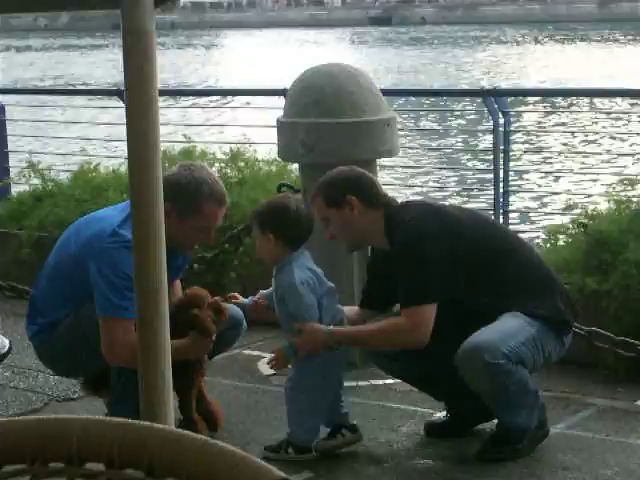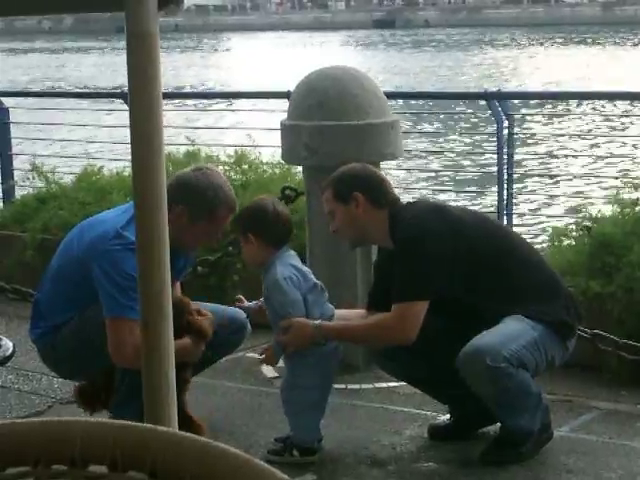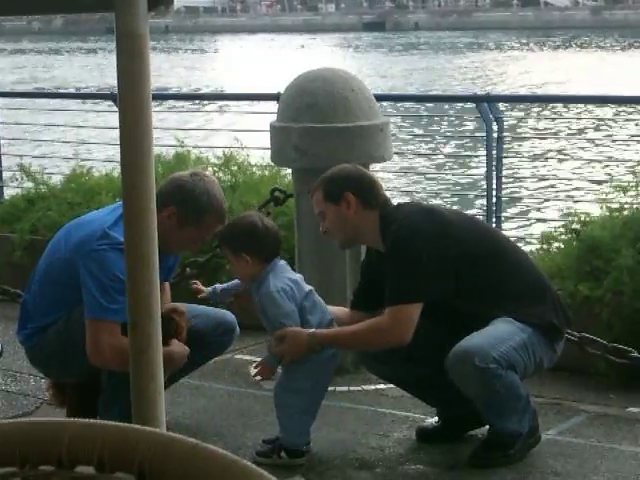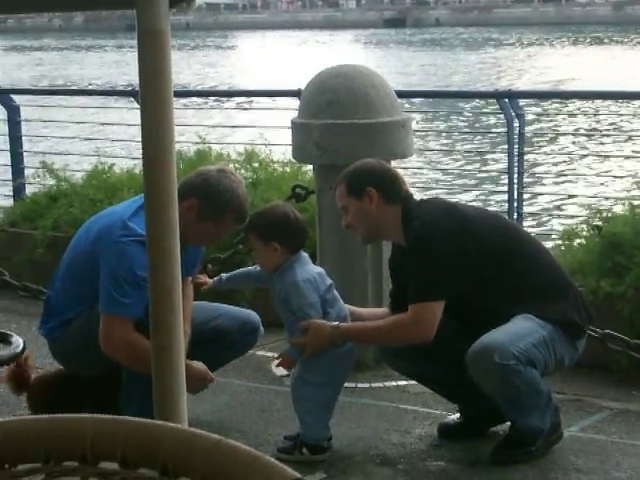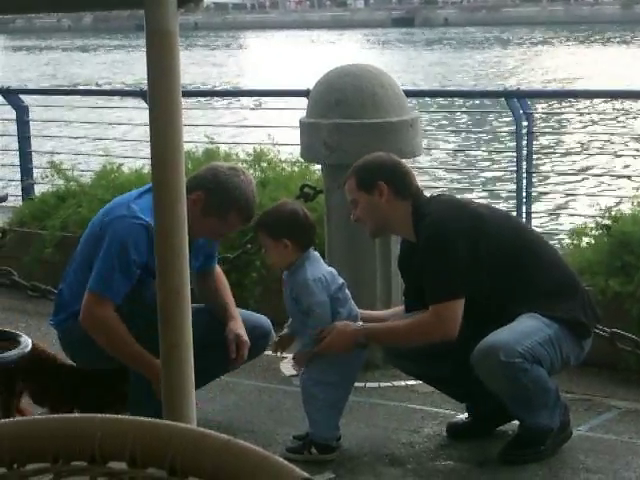
dt=0.7s
person 1, frame 1
left shoulder: (418, 230)
right shoulder: (388, 245)
left elbow: (416, 331)
right elbow: (367, 314)
left wrist: (329, 336)
left hip: (538, 317)
right hip: (479, 317)
left knee: (479, 353)
right knee: (384, 340)
left ankle: (527, 421)
right ankle: (470, 405)
person 1, frame 2
left shoulder: (420, 229)
right shoulder: (395, 243)
left elbow: (403, 328)
right elbow: (376, 316)
left wrist: (318, 331)
right wrist: (309, 315)
left hip: (542, 320)
right hip: (484, 318)
left knee: (481, 357)
right knee: (387, 345)
left ankle: (530, 424)
right ankle: (473, 407)
person 1, frame 3
left shoulder: (412, 231)
right shoulder: (382, 247)
left elbow: (398, 329)
right elbow: (359, 316)
left wrist: (313, 340)
left hip: (531, 323)
right hip: (471, 322)
left knee: (471, 357)
right knee: (374, 345)
left ankle: (519, 426)
right ankle: (461, 410)
person 1, frame 4
left shoulder: (433, 227)
right shoulder: (408, 241)
left elbow: (421, 327)
right elbow: (401, 316)
left wrist: (336, 333)
left hip: (552, 320)
right hip: (493, 319)
left knee: (489, 355)
right knee: (395, 343)
left ankle: (540, 422)
right ankle: (483, 406)
person 1, frame 5
left shoulder: (444, 224)
right shoulder: (415, 240)
left elbow: (444, 325)
right elbow: (417, 314)
left wrist: (359, 334)
right wrist: (356, 317)
left hip: (558, 319)
right hip: (500, 319)
left knee: (497, 354)
right knee: (400, 343)
left ankle: (549, 421)
right ankle: (490, 405)
person 2, frame 1
left shoulder: (294, 278)
right shoulder: (292, 263)
left elbow: (309, 323)
right elbow: (277, 293)
left wrist: (288, 352)
right wrist: (250, 302)
left knee: (301, 391)
right knee: (320, 390)
left ankle: (301, 444)
right ankle: (342, 427)
person 2, frame 2
left shoulder: (279, 276)
right shoulder: (284, 261)
left wrist: (277, 349)
right wrist: (253, 307)
left hip: (313, 346)
right hip: (316, 342)
left knee: (299, 392)
right knee: (301, 392)
left ankle: (305, 446)
right ankle: (305, 435)
person 2, frame 3
left shoulder: (273, 290)
right shoulder: (268, 273)
right elbow: (242, 285)
left wrist: (271, 361)
right wrist: (212, 292)
left knee: (290, 394)
right knee: (290, 392)
left ankle: (293, 448)
right ankle: (294, 437)
person 2, frame 4
left shoulder: (299, 280)
right shoulder: (282, 269)
right elbow: (252, 275)
left wrist: (293, 353)
right wrist: (216, 282)
left hip: (331, 345)
left knee: (307, 388)
right knee: (305, 387)
left ankle: (314, 444)
right ankle: (316, 433)
person 2, frame 5
left shoulder: (309, 278)
right shoulder: (298, 269)
left elbow: (321, 320)
left wrist: (305, 351)
right wrist: (290, 332)
left knee: (317, 387)
right knee: (313, 385)
left ankle: (323, 443)
right ankle: (324, 432)
person 3, frame 1
left shoulder: (175, 230)
right shoulder: (118, 245)
left elbow: (171, 283)
right elbow: (117, 349)
right wrist: (186, 347)
left knee: (230, 321)
left ankle: (135, 387)
right ankle: (124, 418)
person 3, frame 2
left shoulder: (177, 231)
right shoulder: (122, 247)
left elbow: (171, 284)
right elbow: (125, 350)
right wrist: (187, 348)
left hip: (118, 321)
left knee: (234, 324)
left ankle: (140, 390)
right ankle: (128, 421)
person 3, frame 3
left shoulder: (162, 230)
right shoulder: (109, 248)
left elbow: (161, 284)
right elbow: (103, 350)
right wrist: (168, 356)
left hip: (108, 320)
left knee: (222, 327)
left ankle: (127, 391)
right ankle: (117, 420)
person 3, frame 4
left shoulder: (188, 223)
right shoulder: (130, 241)
left elbow: (183, 280)
right elbow: (115, 341)
left wrist: (182, 334)
right wrist: (184, 371)
left hip: (137, 321)
left knee: (246, 327)
right ankle: (140, 418)
person 3, frame 5
left shoulder: (201, 217)
right shoulder: (133, 225)
left elbow: (208, 273)
right elbow: (93, 313)
left wrist: (233, 319)
right wrist: (156, 371)
left hip: (148, 323)
left knee: (257, 332)
left ankle: (161, 390)
right ankle: (147, 417)
